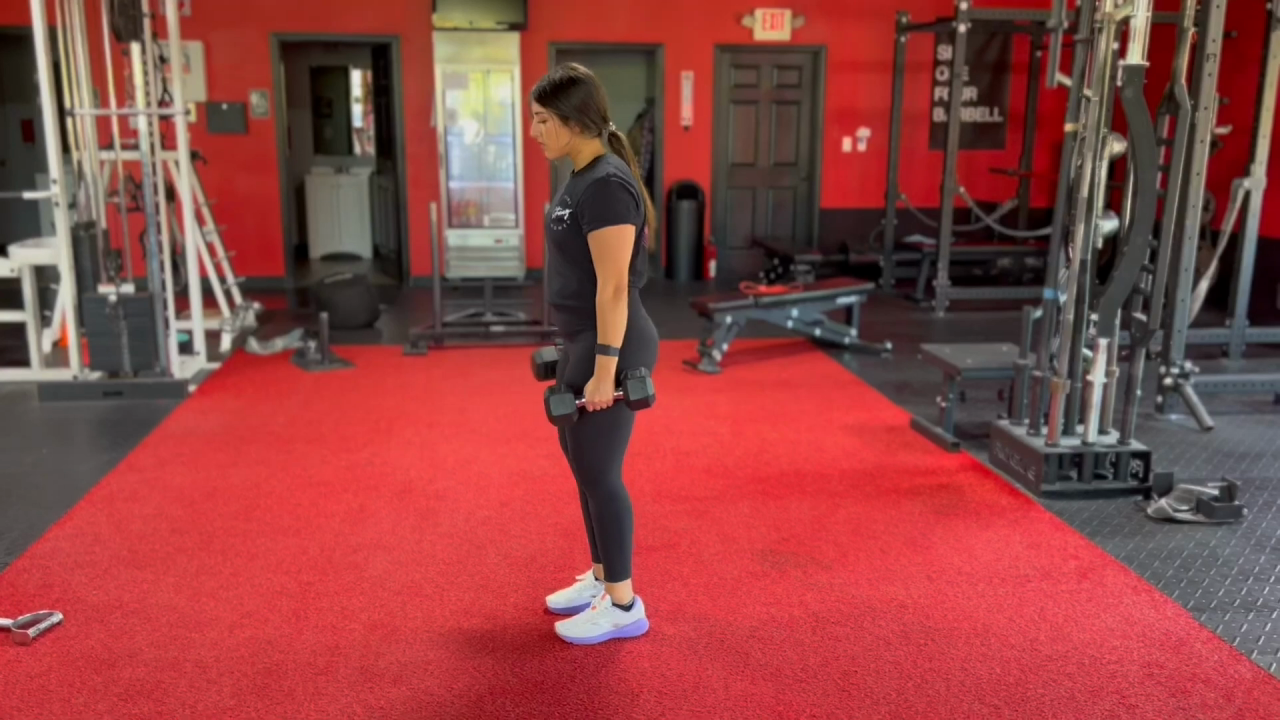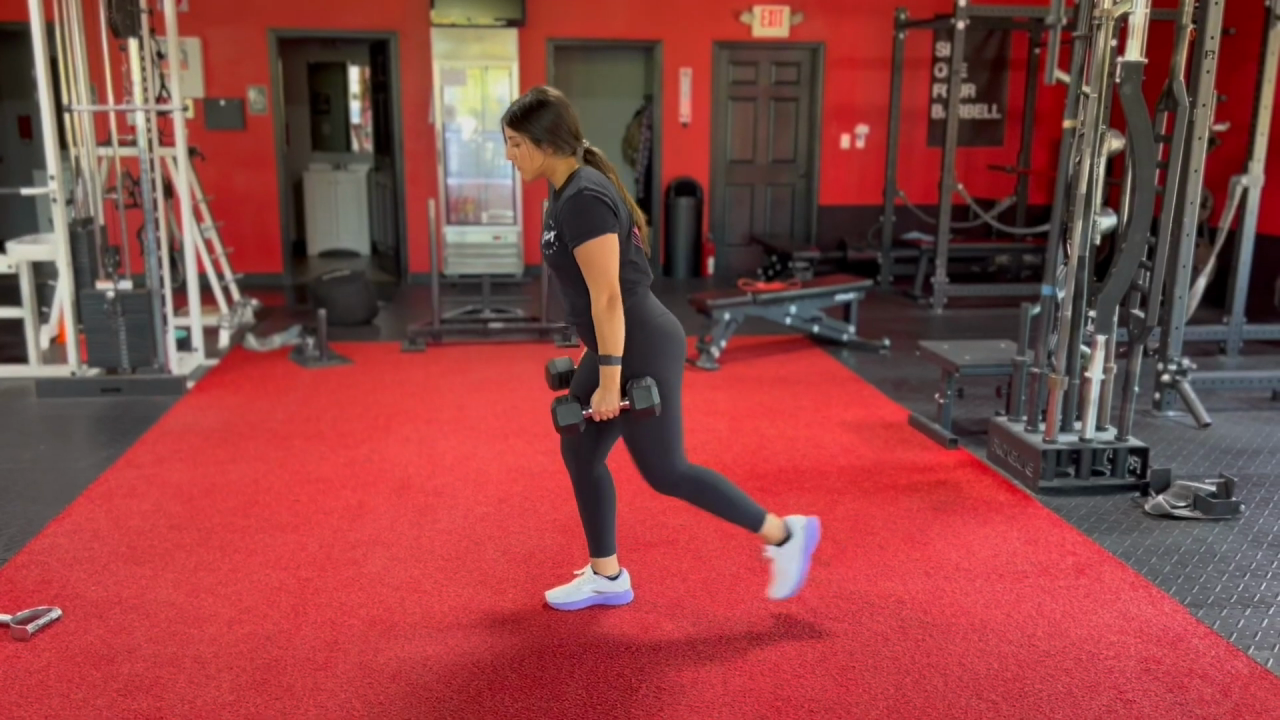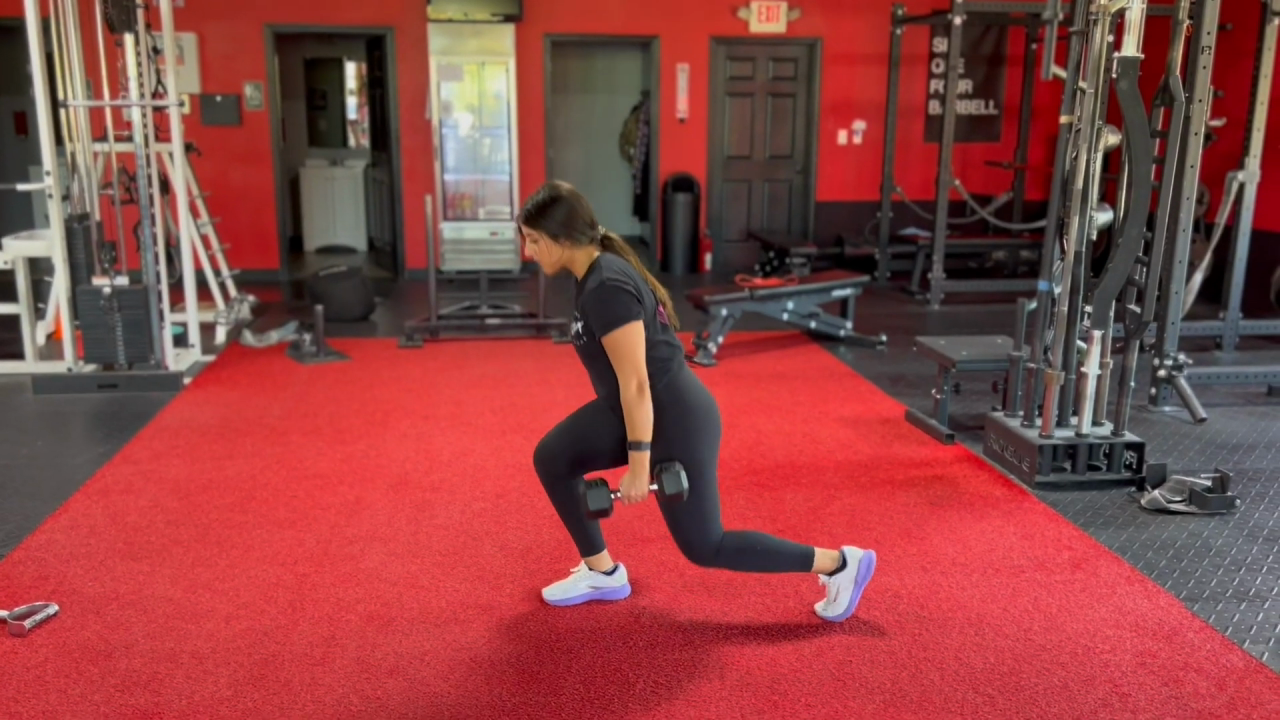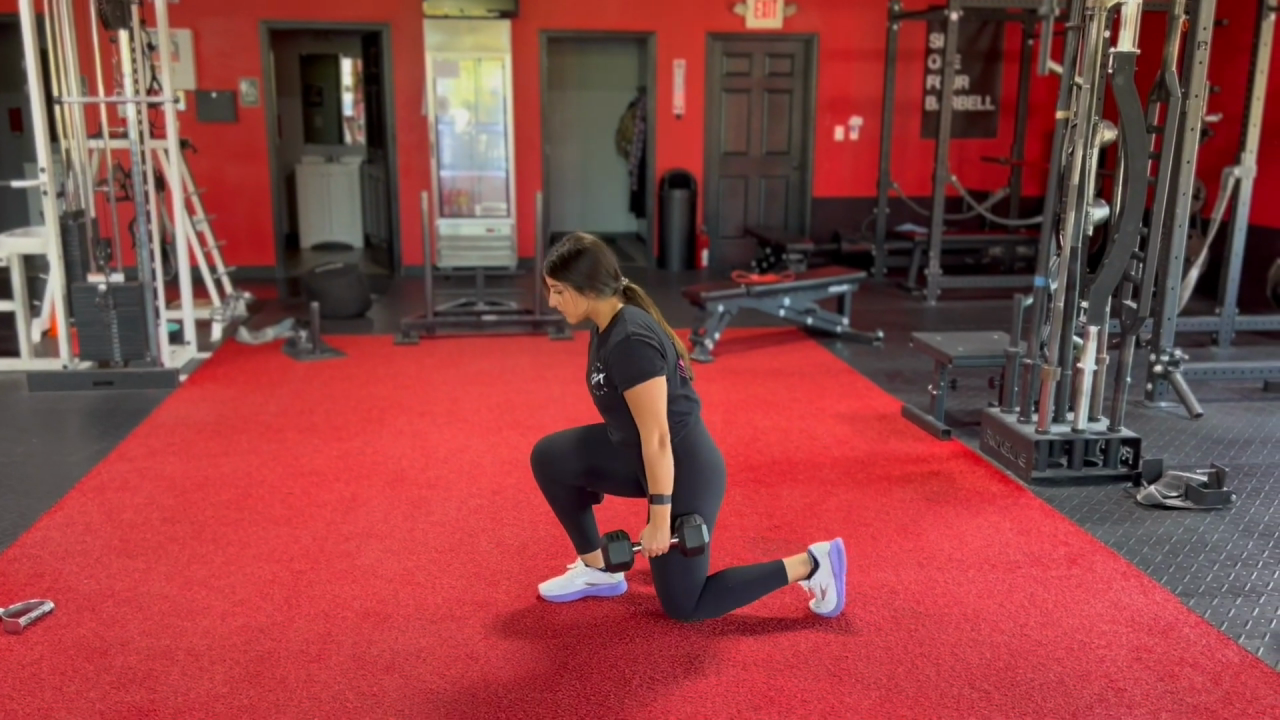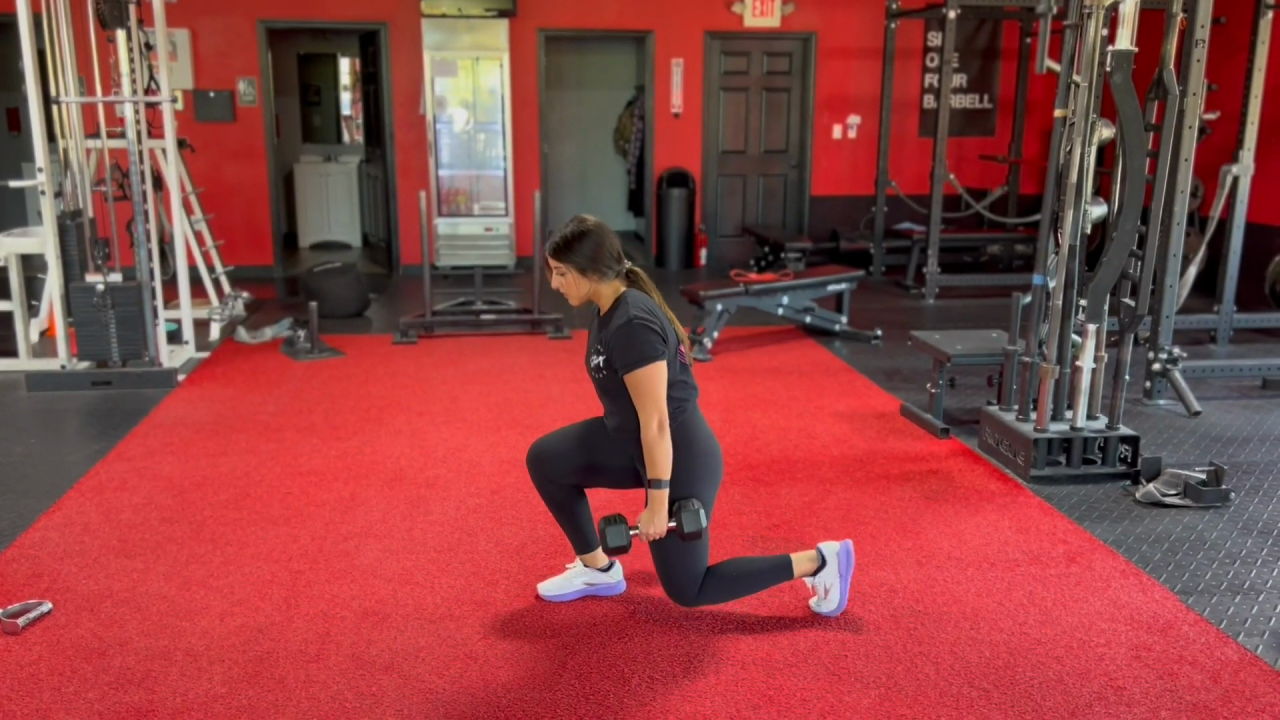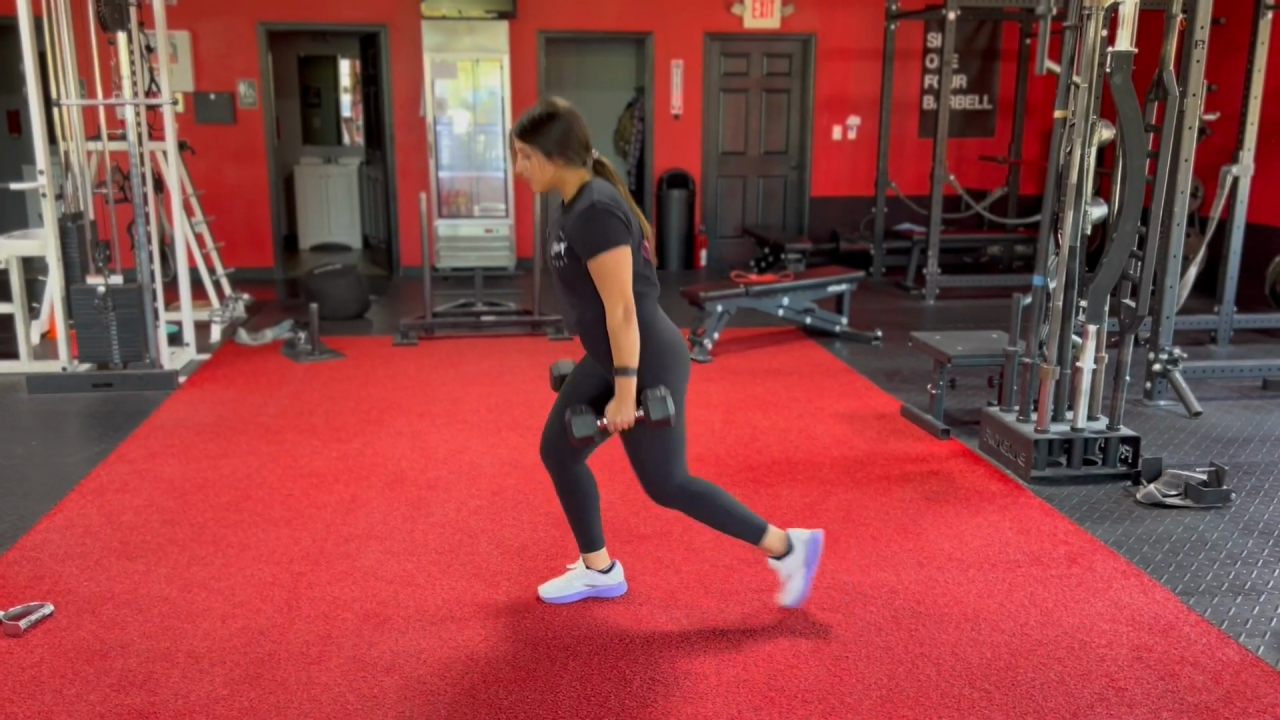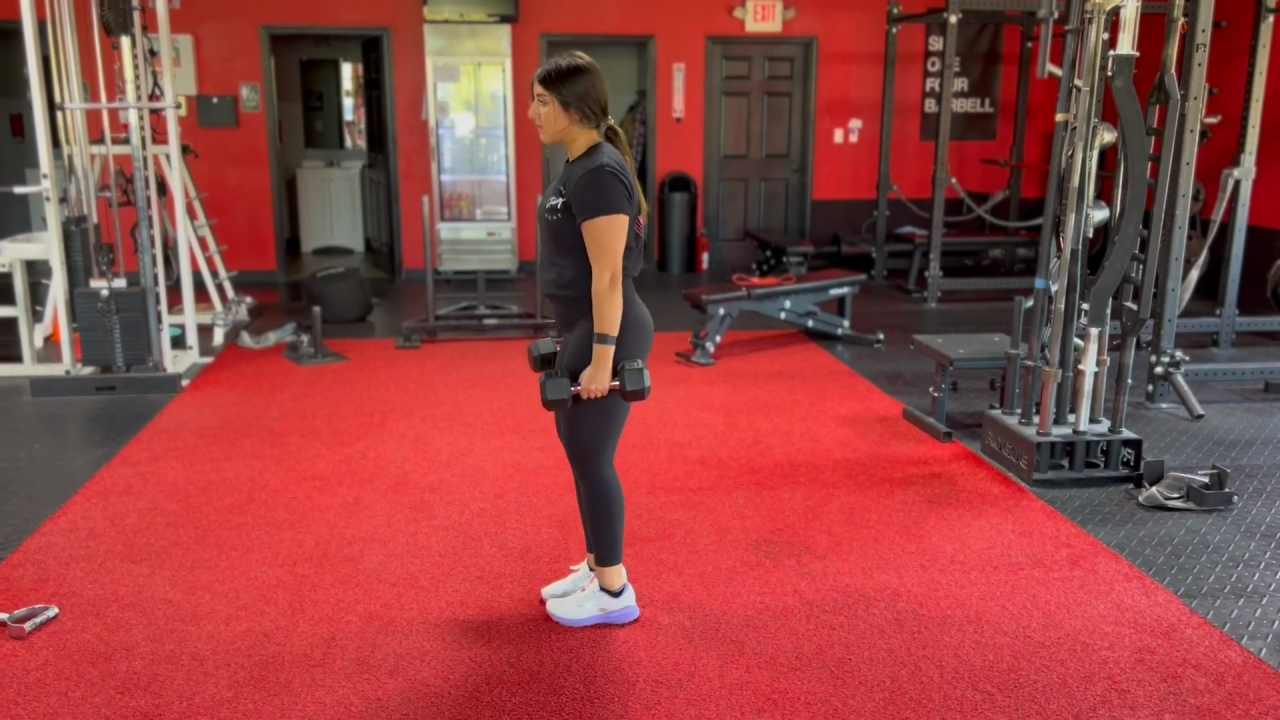
dt=0.4s
person 1, frame 1
left shoulder: (607, 184)
right shoulder: (585, 176)
left elbow: (615, 287)
left wrist: (604, 371)
left hip: (611, 343)
right hip: (586, 340)
left knee: (596, 470)
right knee: (584, 462)
left ankle: (622, 606)
right ankle: (604, 577)
person 1, frame 2
left shoulder: (583, 199)
right shoulder: (572, 191)
left elbow: (608, 296)
left wrist: (609, 381)
right wrist: (599, 365)
left hip: (643, 346)
right hip: (617, 343)
left knee: (665, 471)
right knee: (580, 454)
left ankle: (789, 536)
right ankle: (606, 575)
person 1, frame 3
left shoulder: (607, 289)
right shoulder: (595, 276)
left elbow: (635, 382)
left wrist: (638, 462)
right wrist: (621, 438)
left hip: (676, 419)
right hip: (647, 411)
left knee: (702, 545)
right knee: (552, 458)
left ankle: (840, 563)
right ankle: (602, 572)
person 1, frame 4
left shoulder: (630, 342)
right shoulder: (611, 326)
left elbow: (657, 437)
left wrist: (659, 517)
right wrist: (599, 471)
left hip: (684, 470)
right hip: (647, 456)
left knee: (683, 605)
right knee: (550, 458)
left ankle: (811, 564)
right ankle: (597, 569)
person 1, frame 5
left shoulder: (632, 325)
right shoulder: (612, 310)
left elbow: (657, 422)
left wrist: (657, 503)
right wrist: (610, 457)
left hip: (680, 456)
left knee: (686, 588)
right knee: (545, 460)
left ankle: (823, 562)
right ankle: (598, 569)
person 1, frame 6
left shoulder: (595, 212)
right shoulder: (577, 204)
left elbow: (622, 310)
left wrist: (623, 392)
right wrist: (597, 370)
left hip: (648, 360)
right hip: (612, 355)
left knee: (665, 481)
right knee: (558, 448)
left ankle: (789, 547)
right ankle: (596, 569)
person 1, frame 7
left shoulder: (600, 174)
right shoulder: (581, 166)
left elbow: (608, 276)
left wrist: (602, 359)
left hip: (607, 333)
right hip: (584, 330)
left knee: (590, 460)
right knee: (580, 453)
left ankle: (614, 593)
right ankle: (598, 568)
